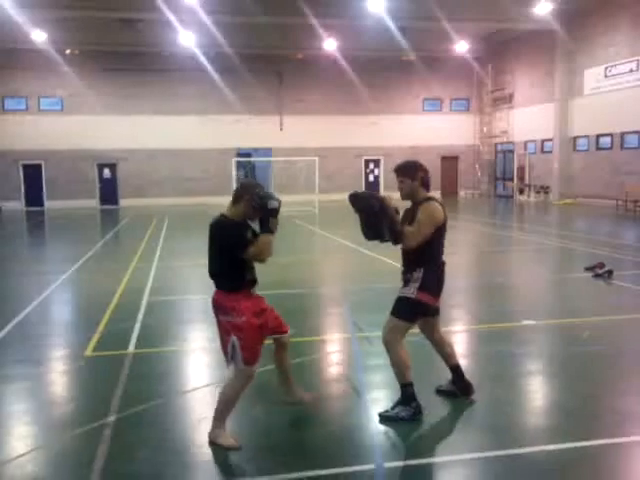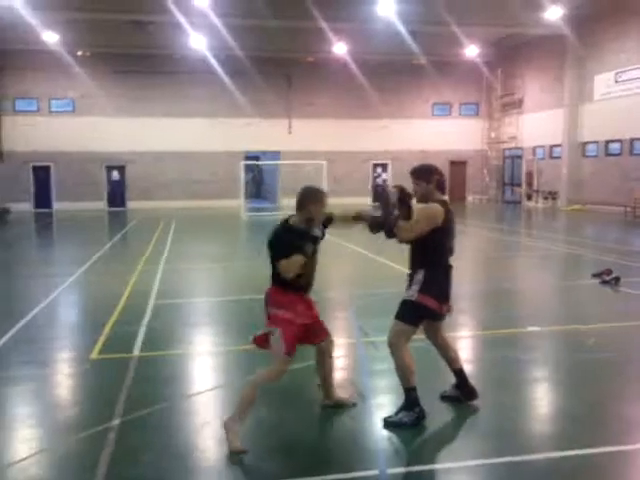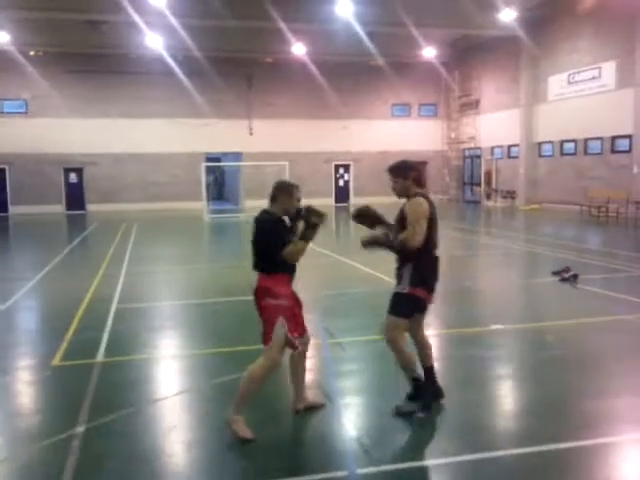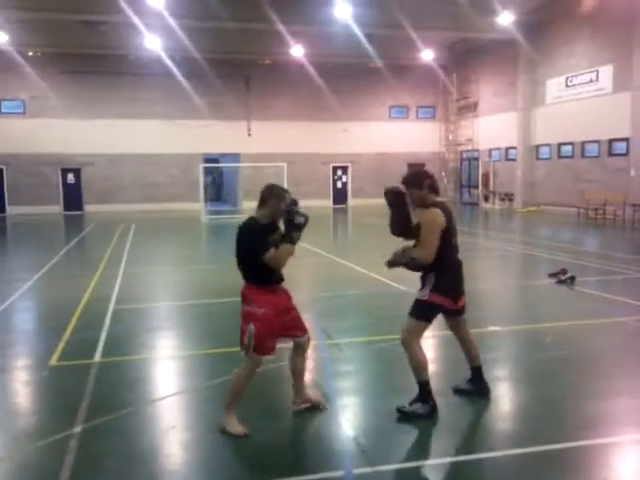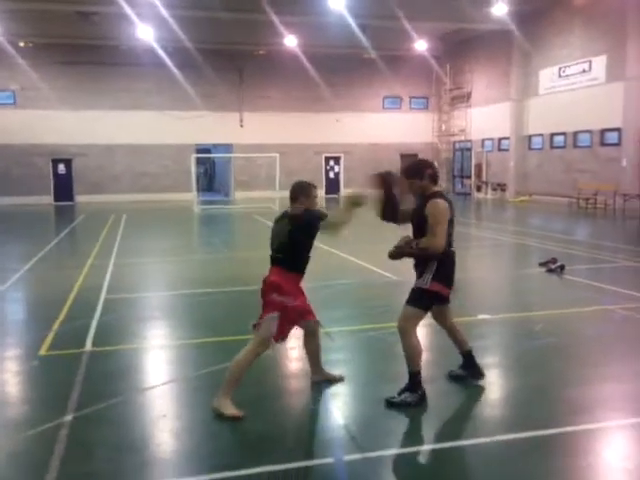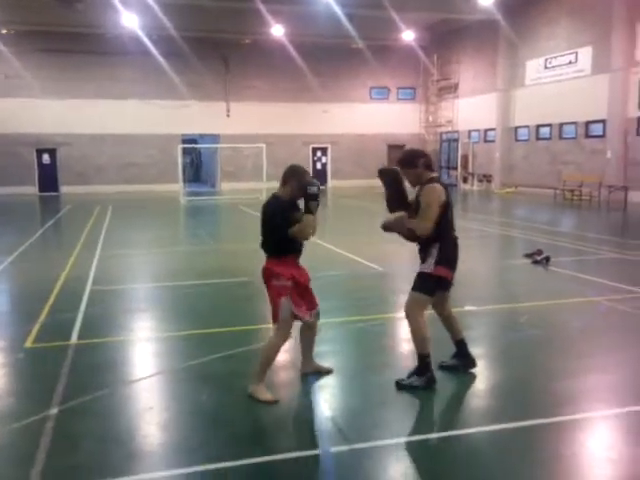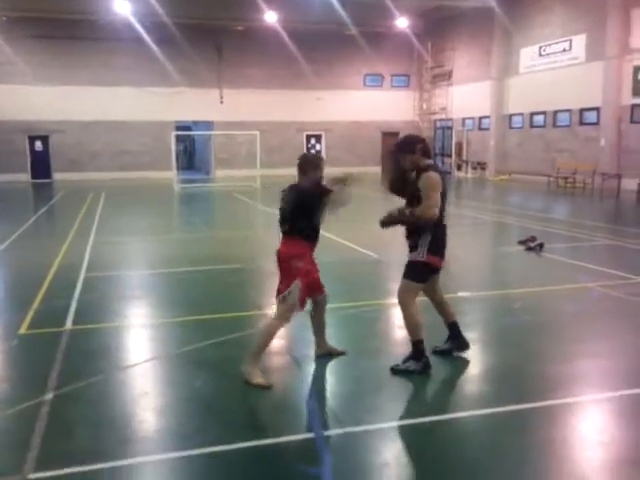
dt=0.4s
person 1, frame 1
left shoulder: (239, 223)
right shoulder: (223, 227)
left elbow: (259, 250)
right elbow: (261, 255)
left wrist: (269, 220)
right wrist: (268, 220)
left hip: (248, 296)
right hip: (232, 304)
left knee: (282, 338)
right knee: (245, 372)
left ankle: (291, 392)
right ankle: (217, 429)
person 1, frame 2
left shoulder: (308, 225)
right shoulder: (282, 234)
left elbow: (335, 219)
right elbow: (286, 272)
left wrist: (358, 217)
right wrist: (308, 245)
left hip: (301, 299)
right hip: (283, 302)
left knee: (325, 344)
right knee: (278, 367)
left ankle: (329, 396)
right ankle: (234, 422)
person 1, frame 3
left shoulder: (273, 221)
right shoulder: (270, 222)
left elbow: (289, 248)
right elbow: (291, 255)
left wrist: (303, 224)
right wrist: (307, 229)
left hip: (279, 287)
right hip: (274, 289)
left knee: (300, 342)
right knee: (273, 356)
left ankle: (300, 398)
right ankle: (236, 414)
person 1, frame 4
left shoulder: (271, 225)
right shoulder: (249, 230)
left elbow: (285, 252)
right elbow: (278, 261)
left wrist: (291, 229)
right wrist: (293, 231)
left hip: (277, 292)
right hip: (258, 298)
left knee: (302, 340)
right knee: (253, 361)
left ankle: (301, 395)
right ankle: (229, 415)
person 1, frame 5
left shoulder: (286, 219)
right shoulder: (303, 219)
right elbow: (336, 223)
right wrist: (351, 205)
left hip: (290, 284)
right hip: (281, 287)
left knee: (312, 326)
right knee: (259, 345)
left ankle: (318, 372)
right ankle: (222, 398)
person 1, frame 6
left shoulder: (288, 202)
right shoulder: (274, 207)
left elbow: (306, 229)
right elbow: (306, 233)
left wrist: (311, 202)
right wrist: (312, 203)
left hip: (292, 267)
right hip: (279, 272)
left knee: (312, 316)
right knee: (282, 332)
left ankle: (308, 363)
right ankle: (257, 383)
person 1, frame 7
left shoulder: (294, 192)
right shoulder: (307, 193)
right elbow: (338, 201)
left wrist: (335, 184)
right wrist: (338, 186)
left hip: (301, 255)
right hip: (296, 257)
left knee: (320, 298)
right knee: (283, 313)
left ankle: (321, 345)
right ankle: (251, 365)
person 2, frame 1
left shoulder: (431, 208)
right shoulder: (415, 208)
left elbow: (410, 241)
right elbow: (400, 237)
left wrist: (391, 212)
left hip: (423, 279)
right hip: (421, 277)
left knee: (391, 337)
right knee: (432, 332)
left ankle: (410, 402)
right ankle: (460, 382)
person 2, frame 2
left shoulder: (433, 209)
right shoulder: (438, 209)
left elbow: (402, 234)
right elbow: (411, 233)
left wrist: (389, 207)
right wrist: (403, 206)
left hip: (426, 282)
right hip: (436, 280)
left knee: (396, 340)
right knee: (436, 335)
left ankle: (413, 408)
right ankle: (464, 387)
person 2, frame 3
left shoulder: (417, 203)
right shoulder: (415, 203)
left elbow: (413, 241)
right elbow: (401, 234)
left wrist: (380, 238)
right wrist: (379, 221)
left hip: (415, 275)
right hip: (419, 273)
left knee: (393, 335)
right knee: (415, 331)
left ankle: (421, 393)
right ankle: (430, 385)
person 2, frame 4
left shoulder: (432, 214)
right shoulder: (438, 210)
left elbow: (425, 257)
right elbow: (411, 236)
left wrist: (399, 259)
left hip: (438, 282)
right hip: (451, 279)
left knee: (409, 337)
right knee: (461, 331)
left ankle: (426, 401)
right ankle: (478, 382)
person 2, frame 5
left shoulder: (436, 204)
right shoulder: (425, 201)
left elbow: (436, 245)
right elbow: (398, 217)
left wrist: (406, 248)
right wrist: (389, 193)
left hip: (435, 270)
right hip: (438, 269)
left knee: (406, 325)
right knee: (444, 318)
left ankle: (415, 389)
right ankle: (471, 366)
person 2, frame 6
left shoulder: (431, 189)
right shoulder: (426, 188)
left elbow: (421, 229)
right elbow: (411, 214)
left wrist: (395, 225)
left hip: (438, 256)
right hip: (438, 255)
left knee: (413, 309)
right knee: (441, 307)
left ankle: (424, 372)
right ankle: (463, 356)
person 2, frame 7
left shoulder: (430, 176)
right shoulder: (421, 174)
left elbow: (429, 213)
right elbow: (397, 189)
left wrist: (399, 216)
right wrist: (398, 167)
left hip: (427, 243)
right hip: (431, 242)
left knee: (405, 297)
right knee: (432, 291)
left ankle: (419, 357)
right ankle: (456, 338)
